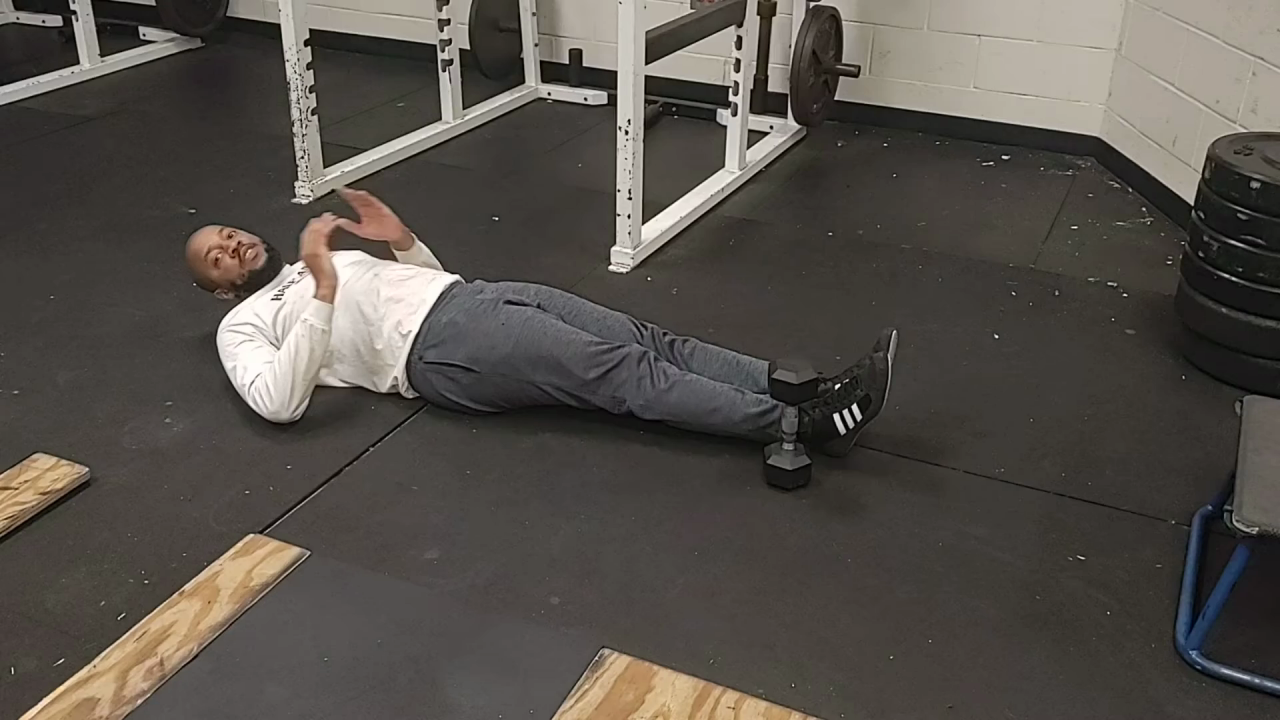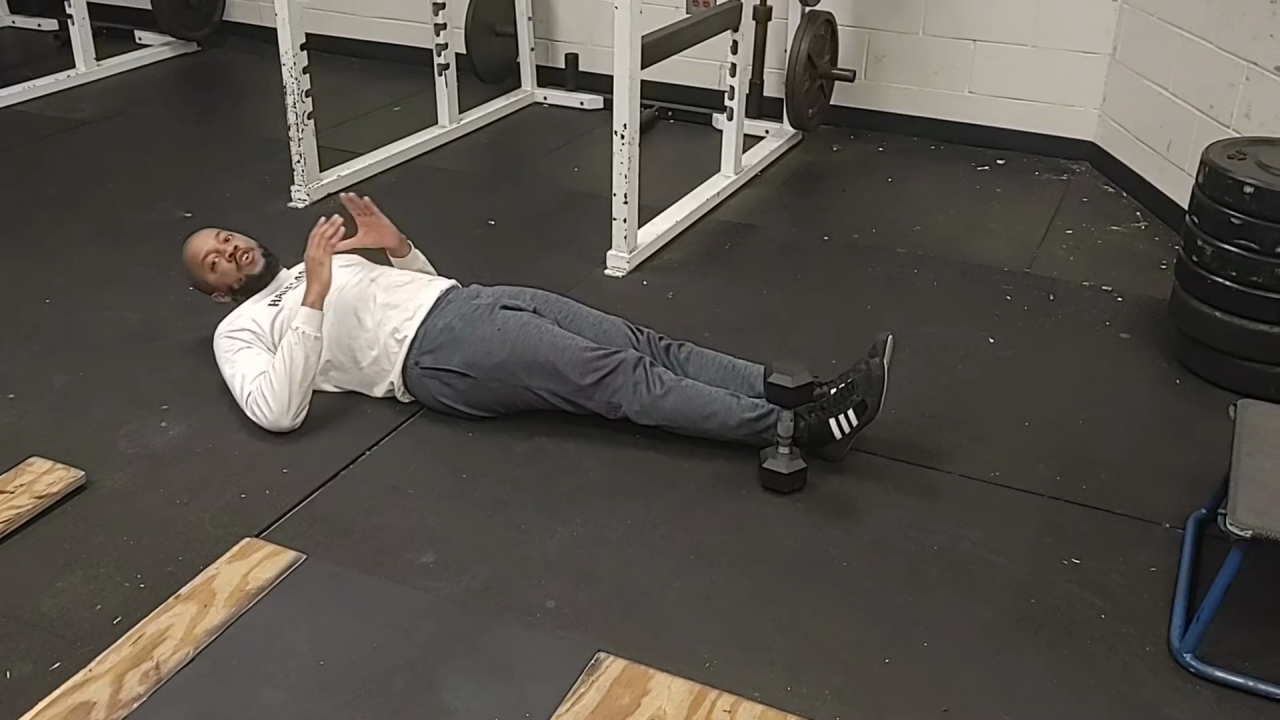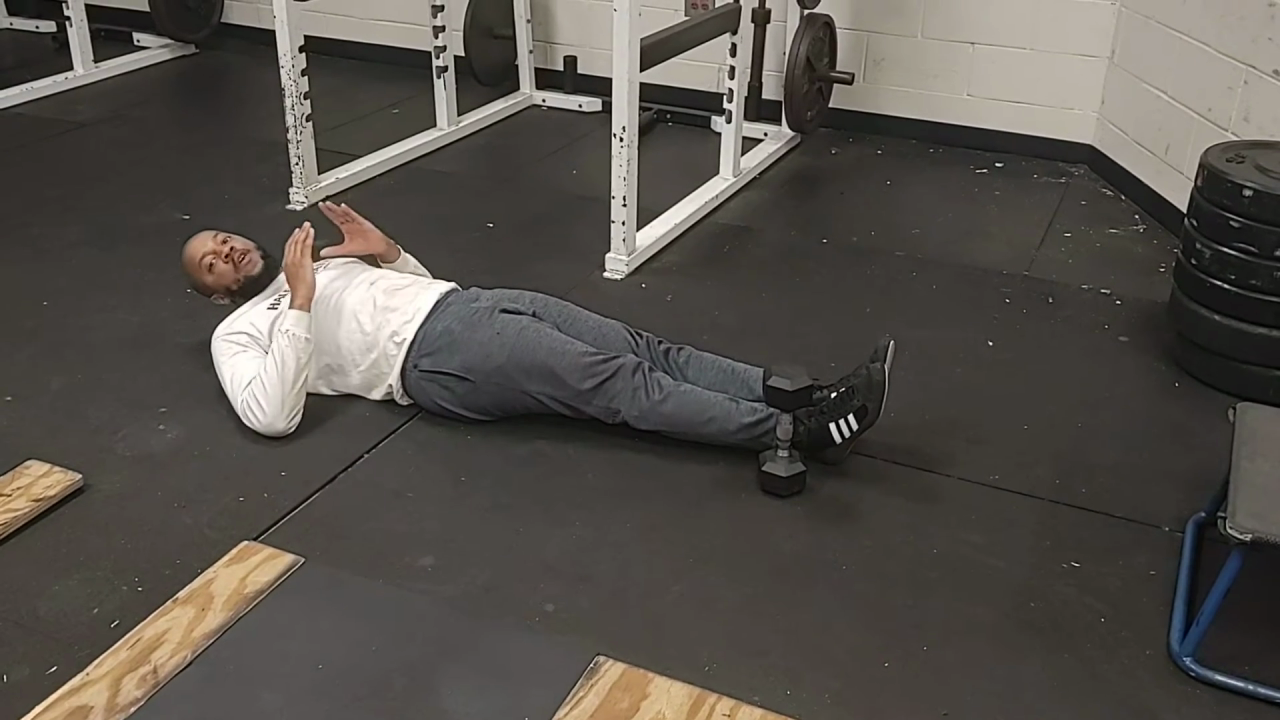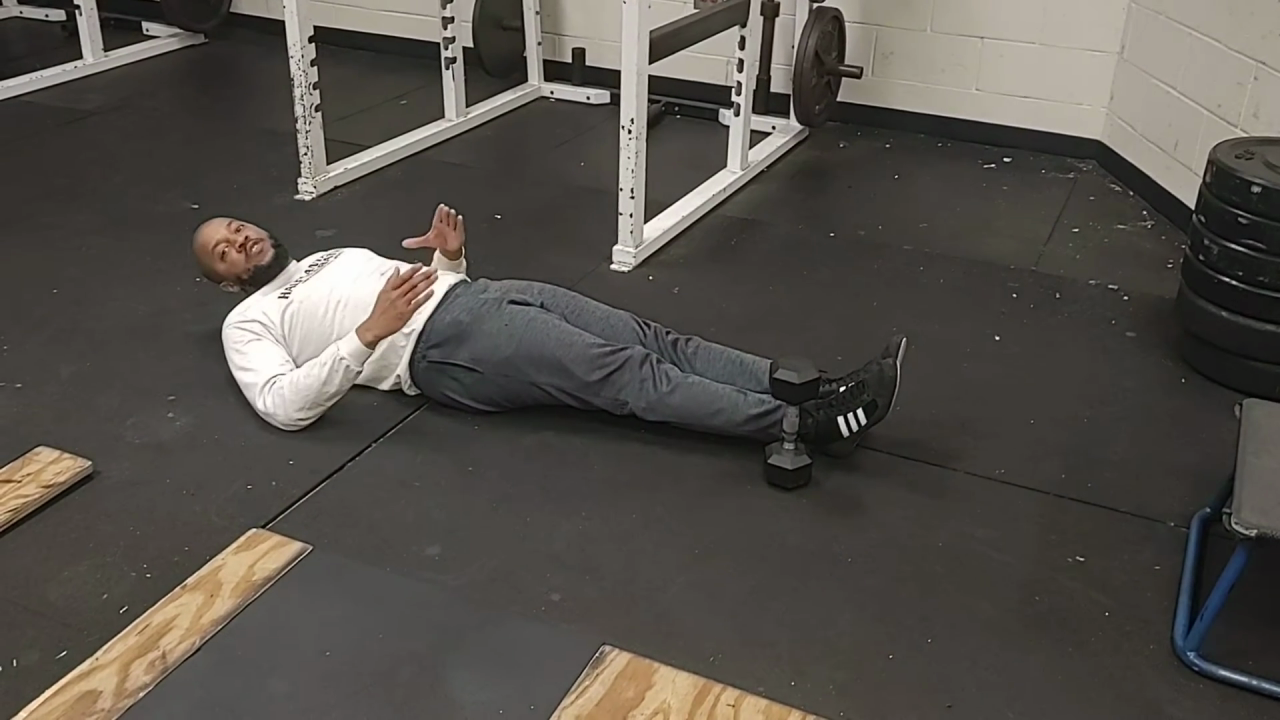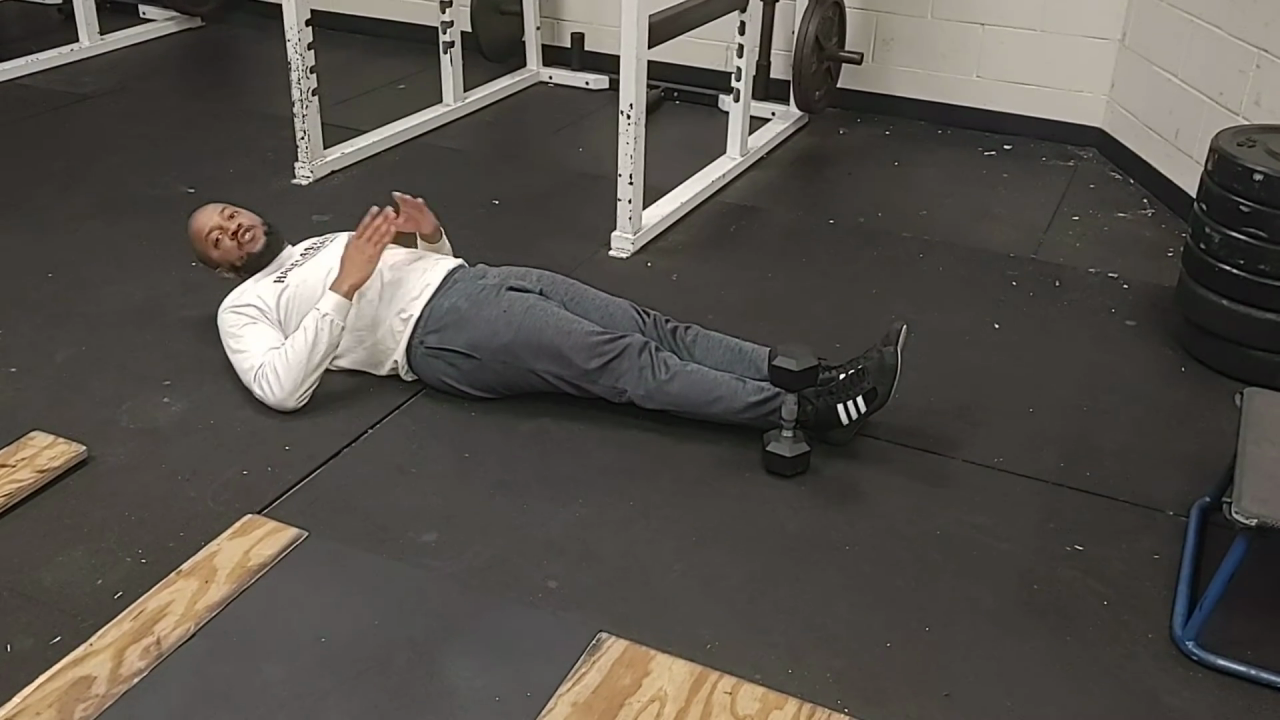
dt=1s
person 1, frame 1
left shoulder: (326, 253)
right shoulder: (243, 326)
right elbow: (277, 401)
left wrist: (399, 239)
right wrist: (321, 291)
left hip: (470, 296)
right hip: (440, 350)
left knee: (642, 339)
right knee: (620, 373)
left ankle: (808, 388)
right ankle: (801, 423)
person 1, frame 2
left shoulder: (324, 259)
right shoulder: (239, 331)
right elbow: (277, 411)
left wrist: (394, 243)
right wrist: (314, 297)
left hip: (468, 302)
right hip: (435, 355)
left knee: (639, 345)
right knee: (616, 379)
left ankle: (805, 392)
right ankle: (796, 427)
person 1, frame 3
left shoulder: (321, 263)
right shoulder: (237, 333)
right elbow: (271, 415)
left wrist: (385, 250)
right wrist: (301, 302)
left hip: (467, 304)
right hip: (433, 358)
left knee: (640, 349)
right knee: (615, 384)
left ankle: (807, 395)
right ankle: (796, 431)
person 1, frame 4
left shoulder: (332, 257)
right shoulder: (249, 321)
right elbow: (286, 406)
left wrist: (449, 251)
right wrist: (371, 331)
left hip: (476, 293)
right hip: (442, 348)
left knee: (649, 340)
right knee: (624, 374)
left ankle: (811, 387)
right ankle: (801, 423)
person 1, frame 5
left shoulder: (324, 242)
right shoulder: (244, 307)
right elbow: (283, 386)
left wrist: (430, 233)
right wrist: (345, 285)
left hip: (472, 280)
right hip: (439, 335)
left knee: (647, 326)
right knee: (619, 362)
left ankle: (811, 375)
right ankle: (801, 410)
